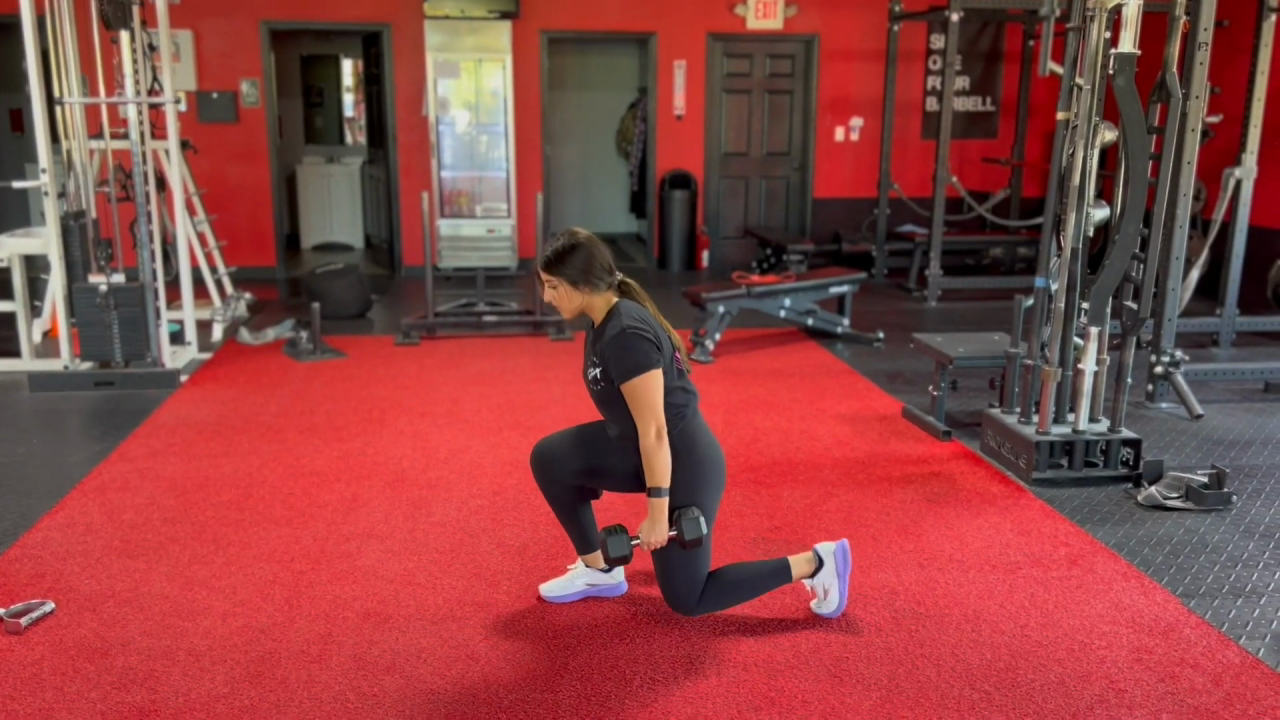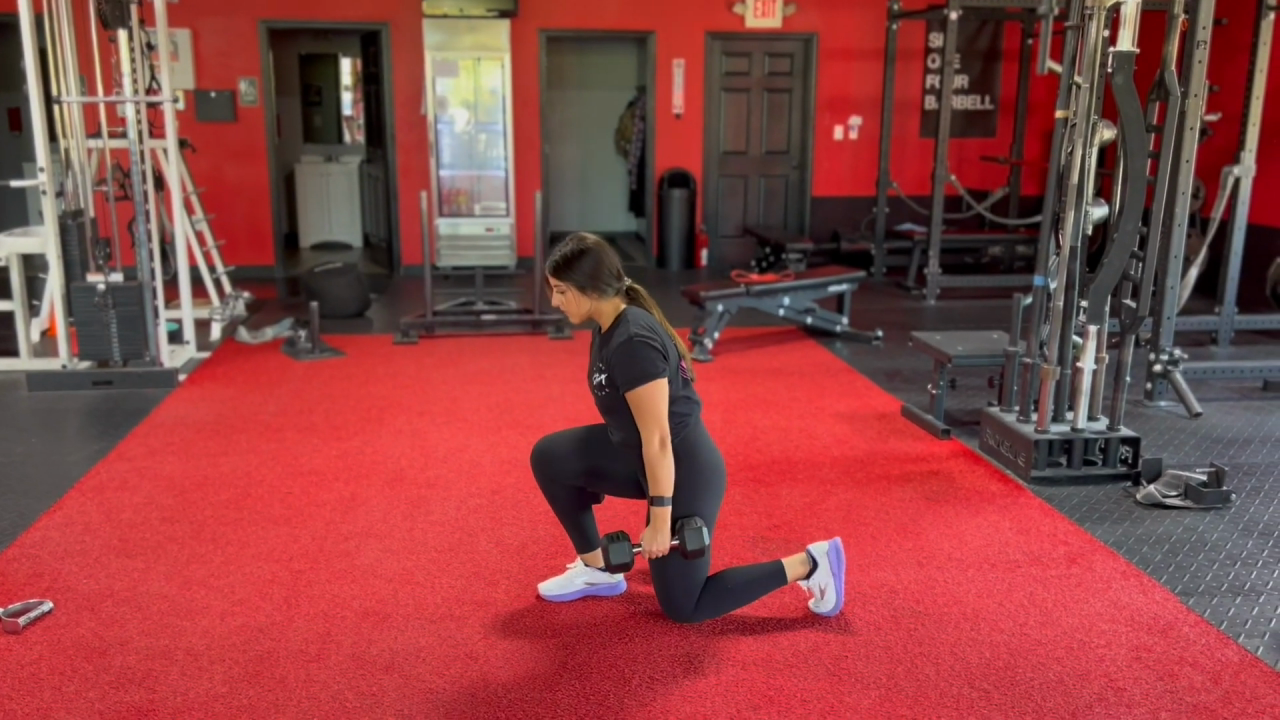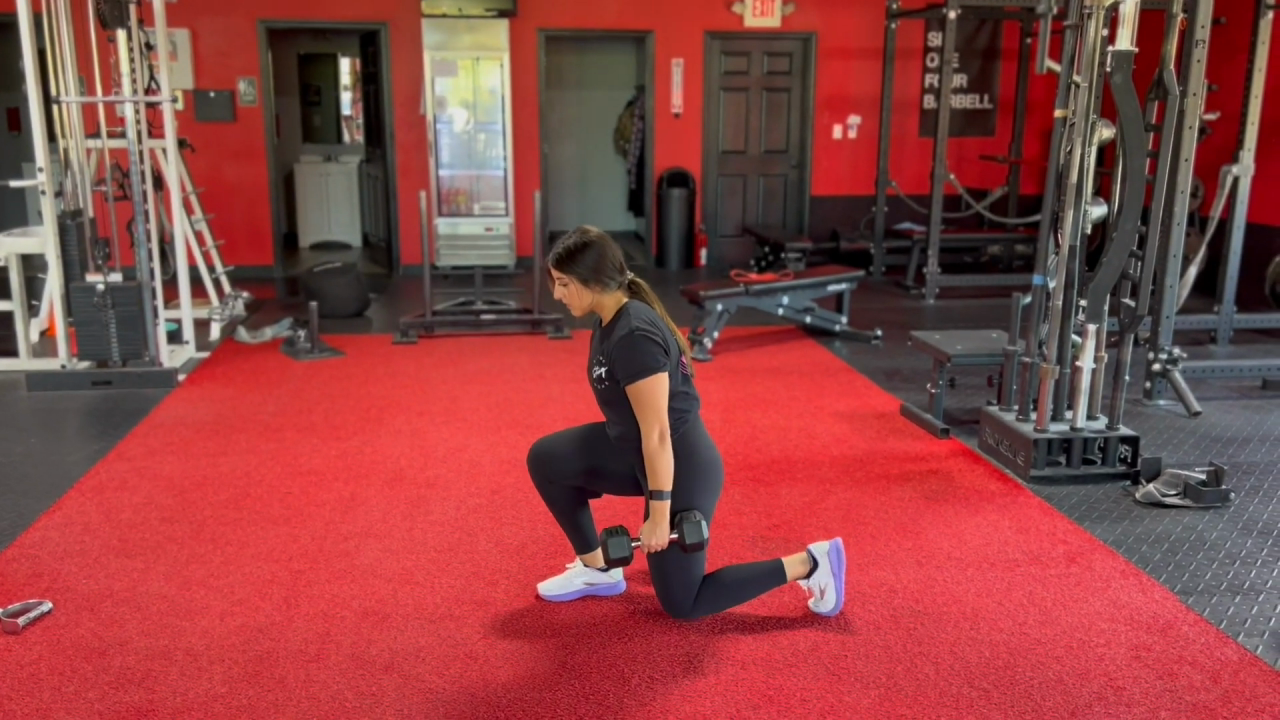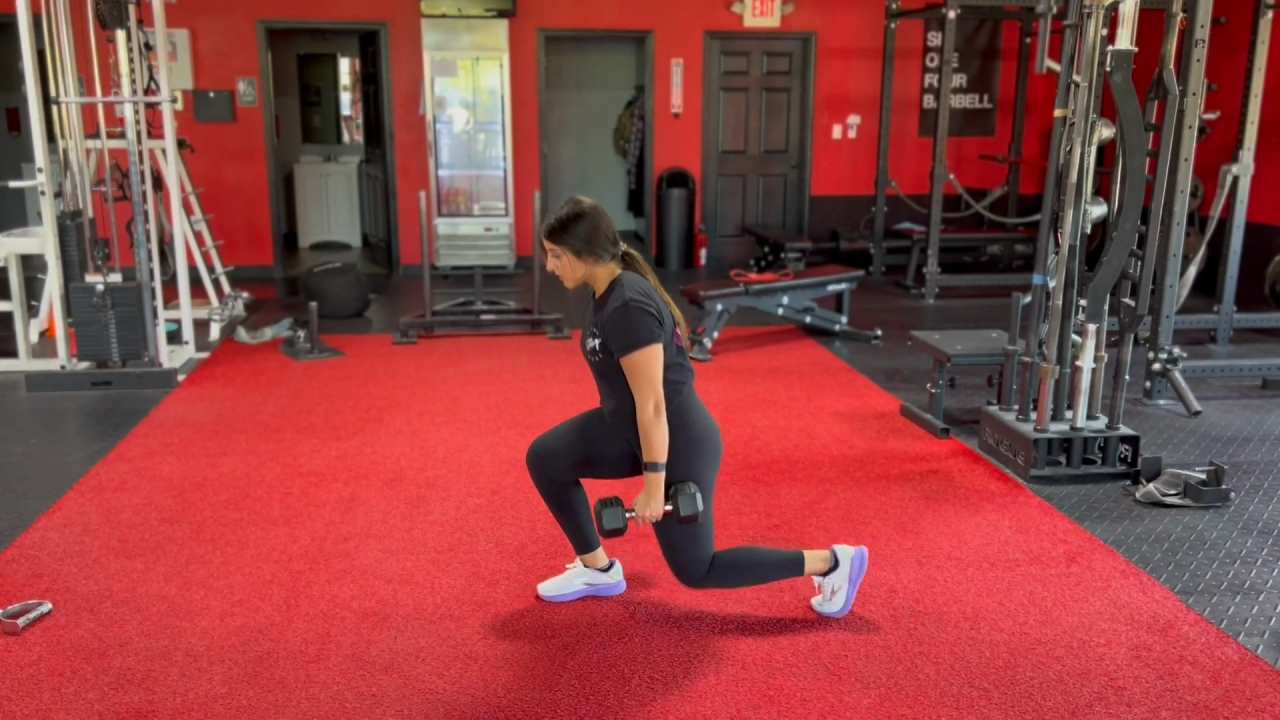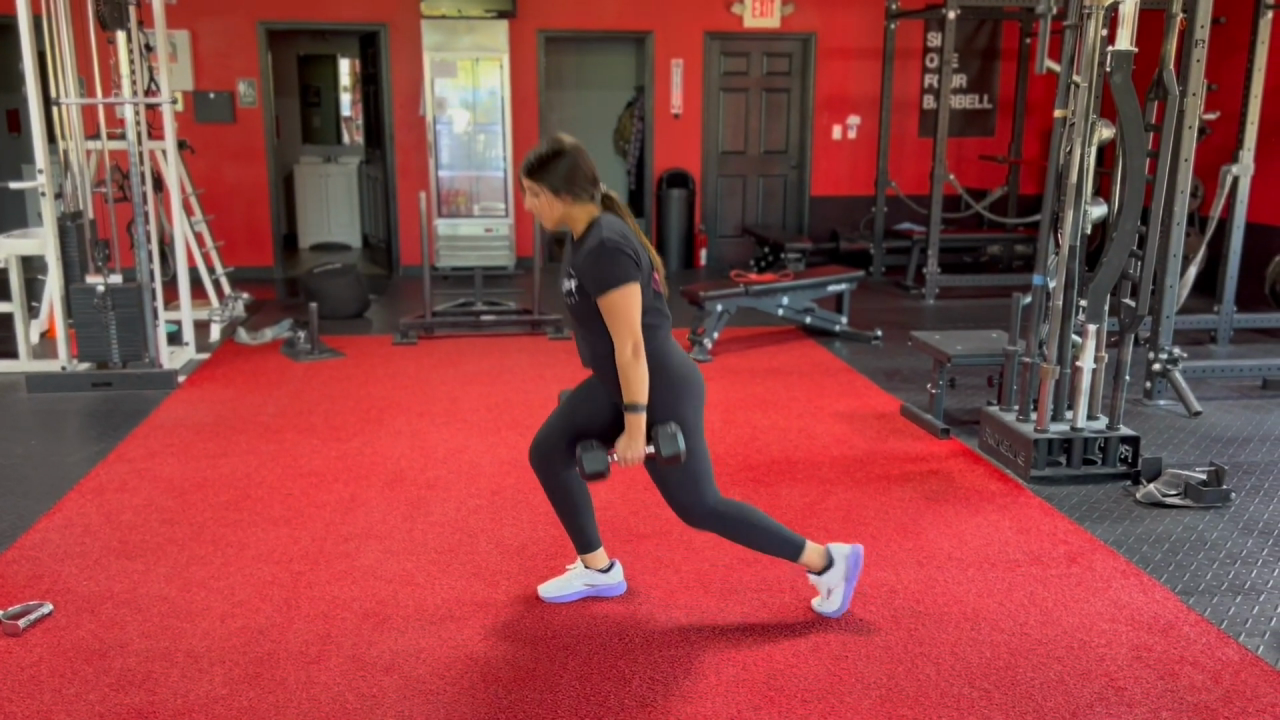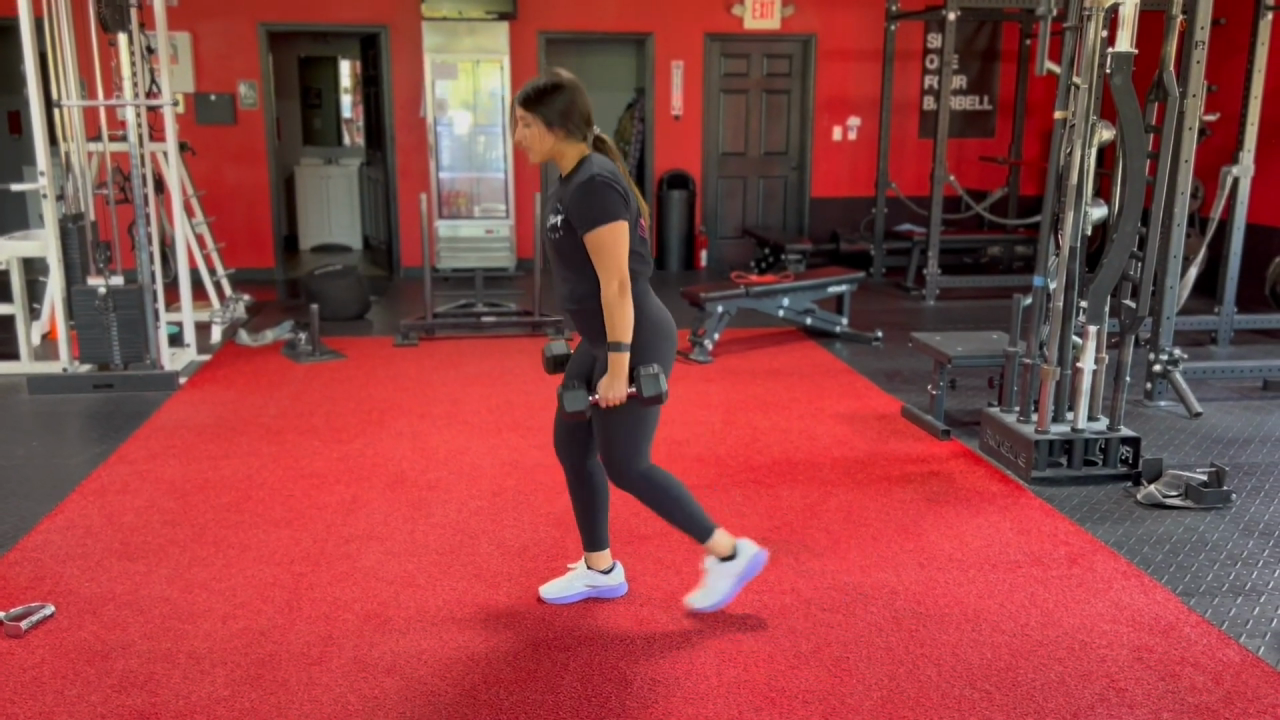
dt=0.2s
person 1, frame 1
left shoulder: (626, 335)
right shoulder: (607, 320)
left elbow: (654, 431)
left wrist: (658, 510)
right wrist: (603, 468)
left hip: (684, 463)
right hip: (650, 451)
left knee: (686, 598)
right knee: (549, 460)
left ankle: (817, 563)
right ankle: (599, 569)
person 1, frame 2
left shoulder: (633, 343)
right shoulder: (612, 326)
left elbow: (658, 439)
left wrist: (659, 519)
right wrist: (599, 472)
left hip: (684, 471)
right hip: (646, 457)
left knee: (683, 607)
right knee: (549, 458)
left ankle: (810, 563)
right ankle: (597, 568)
person 1, frame 3
left shoulder: (634, 337)
right shoulder: (612, 320)
left elbow: (658, 432)
left wrist: (658, 513)
right wrist: (598, 466)
left hip: (682, 467)
left knee: (682, 603)
right knee: (546, 459)
left ankle: (810, 563)
right ankle: (596, 568)
person 1, frame 4
left shoulder: (628, 308)
right shoulder: (608, 293)
left elbow: (652, 405)
left wrist: (654, 485)
right wrist: (611, 449)
left hip: (680, 442)
right hip: (638, 430)
left knee: (694, 569)
right knee: (545, 458)
left ankle: (832, 562)
right ankle: (598, 568)
person 1, frame 5
left shoulder: (604, 248)
right shoulder: (586, 237)
left elbow: (631, 345)
left wrist: (634, 427)
right wrist: (618, 407)
left hip: (660, 386)
right hip: (622, 381)
left knee: (697, 505)
right knee: (547, 453)
left ankle: (827, 559)
right ankle: (597, 568)
person 1, frame 6
left shoulder: (595, 184)
right shoulder: (575, 179)
left elbow: (618, 283)
left wrist: (617, 367)
right wrist: (589, 340)
left hip: (635, 339)
right hip: (605, 336)
left knee: (626, 464)
right knee: (571, 446)
left ankle: (731, 553)
right ankle: (601, 569)
